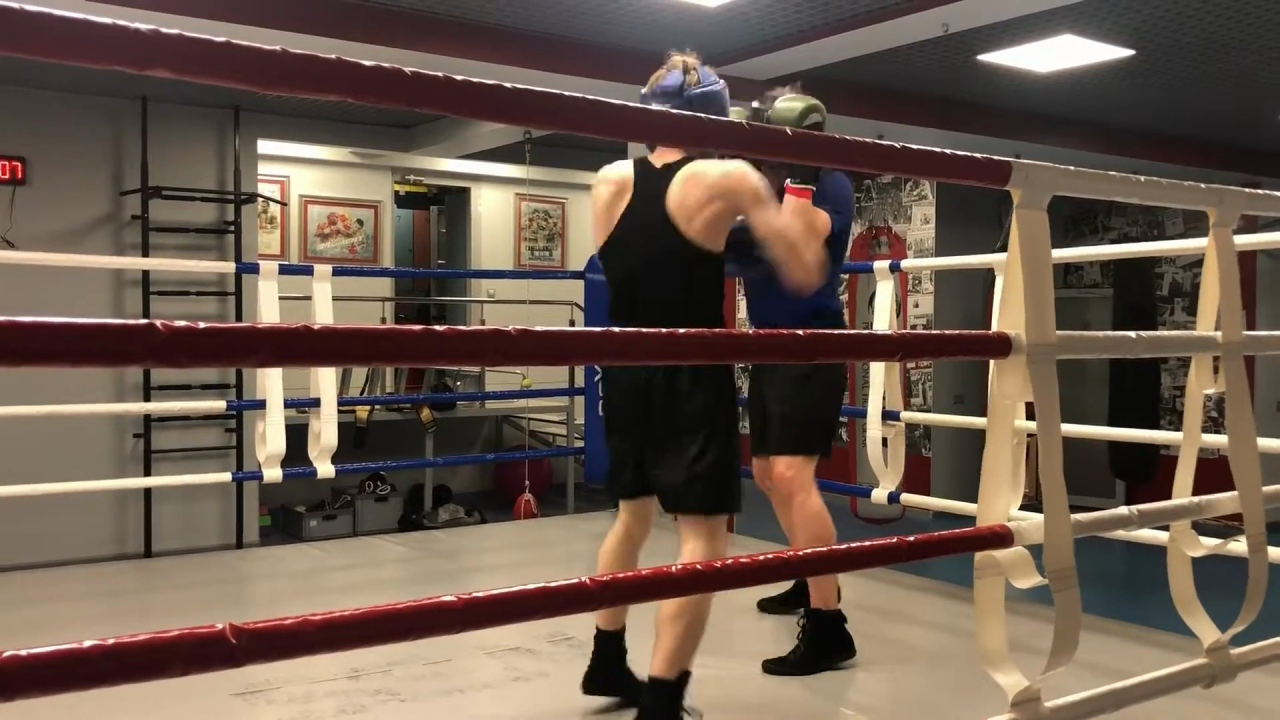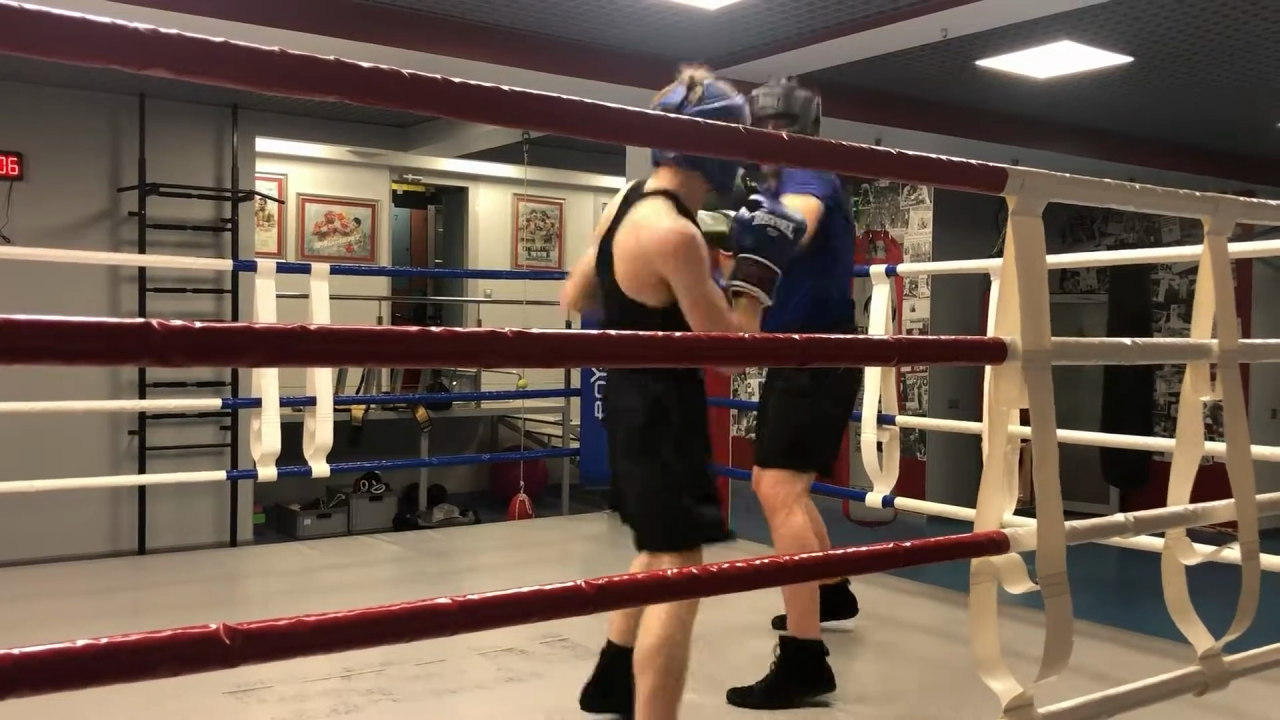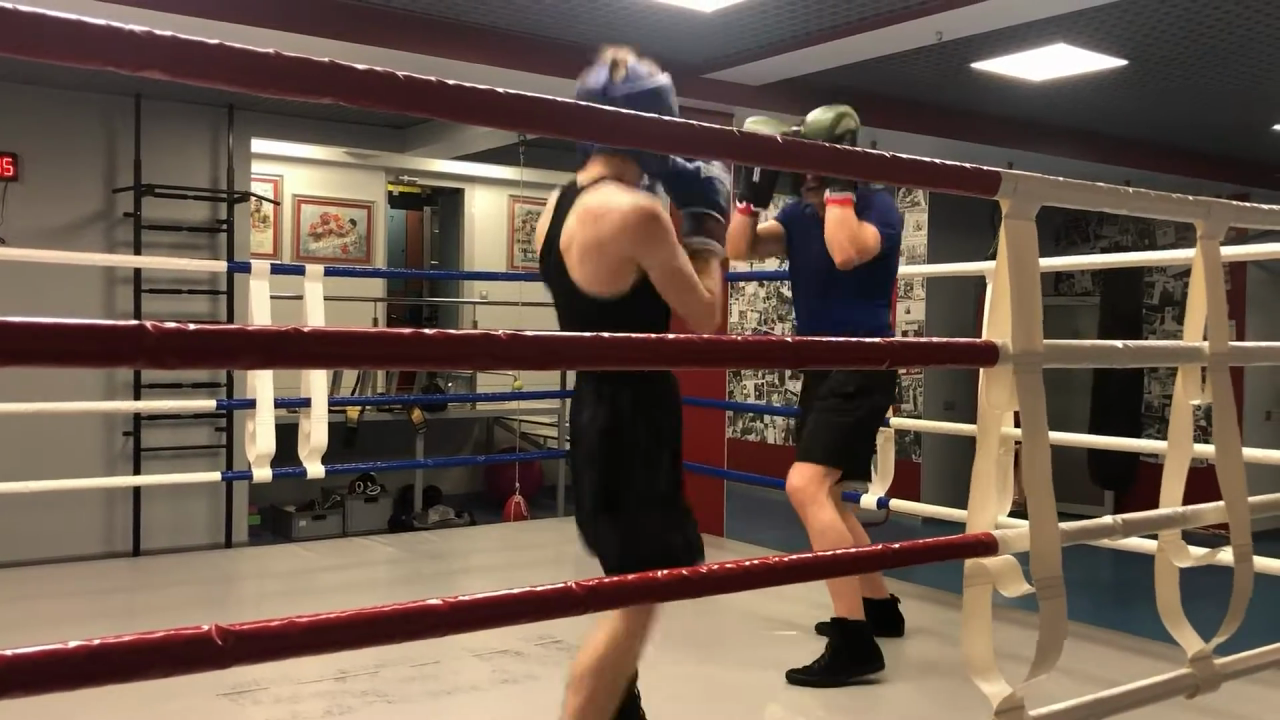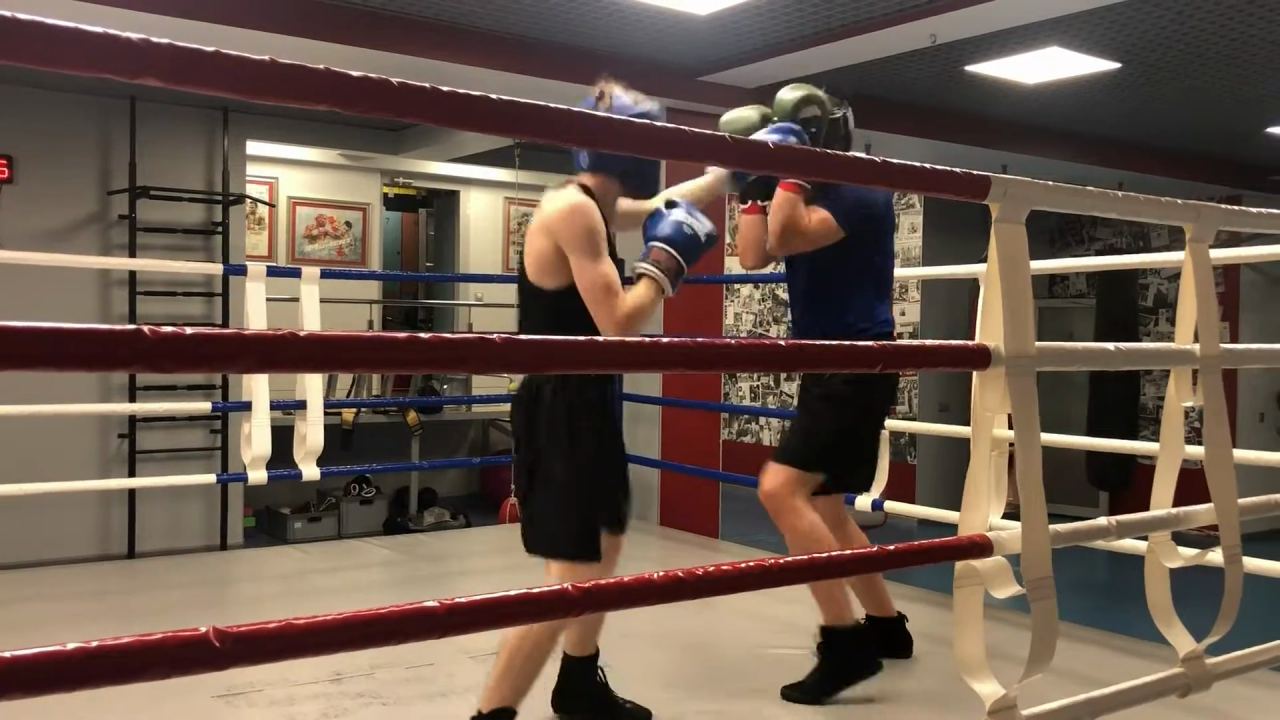
dt=0.7s
person 1, frame 1
left shoulder: (611, 179)
right shoulder: (730, 179)
right elbow: (806, 276)
right wrist: (768, 212)
left hip: (626, 372)
right hip: (690, 375)
left knee: (633, 514)
right knee: (704, 539)
left ankle: (606, 661)
person 1, frame 2
left shoulder: (632, 204)
right shoulder: (671, 233)
left elbow: (575, 303)
right elbow: (729, 344)
right wrist: (760, 265)
left hip: (640, 401)
right hip: (659, 411)
left knee: (664, 549)
right knee: (679, 577)
person 1, frame 3
left shoulder: (565, 201)
right shoulder: (635, 212)
right elbow: (703, 319)
right wrist: (707, 221)
left hip: (607, 410)
right hip: (631, 420)
left knee: (639, 585)
right knee: (636, 600)
person 1, frame 4
left shoulder: (594, 208)
right shoulder: (574, 210)
left elbow: (660, 205)
right elbow: (619, 323)
right wrist: (670, 257)
left hip: (582, 404)
right hip: (562, 408)
left knee: (603, 545)
right knee: (571, 575)
person 2, frame 1
left shoulder: (829, 186)
left wrist: (798, 175)
left knee: (792, 479)
right knee: (767, 474)
left ankle: (827, 629)
right ankle: (813, 582)
person 2, frame 2
left shoulder: (809, 177)
right shoulder: (782, 182)
left knee: (777, 491)
right knee: (788, 489)
left ankle: (802, 661)
right ankle: (832, 590)
person 2, frame 3
left shoulder: (878, 206)
right shoulder: (799, 209)
left elbow: (847, 254)
right elbow: (739, 251)
left wrist: (839, 185)
right wrist: (752, 188)
left hip: (858, 367)
right hip: (820, 366)
left knee: (806, 488)
right knee: (825, 496)
left ankle: (854, 642)
right ankle: (880, 606)
person 2, frame 4
left shoulder: (861, 195)
right shoulder: (809, 193)
left elbow: (787, 241)
right elbow: (754, 255)
right wrist: (754, 184)
left hip: (858, 368)
right hip: (832, 370)
left knee: (782, 489)
right knee: (826, 508)
left ankle: (843, 644)
right ankle: (885, 626)
